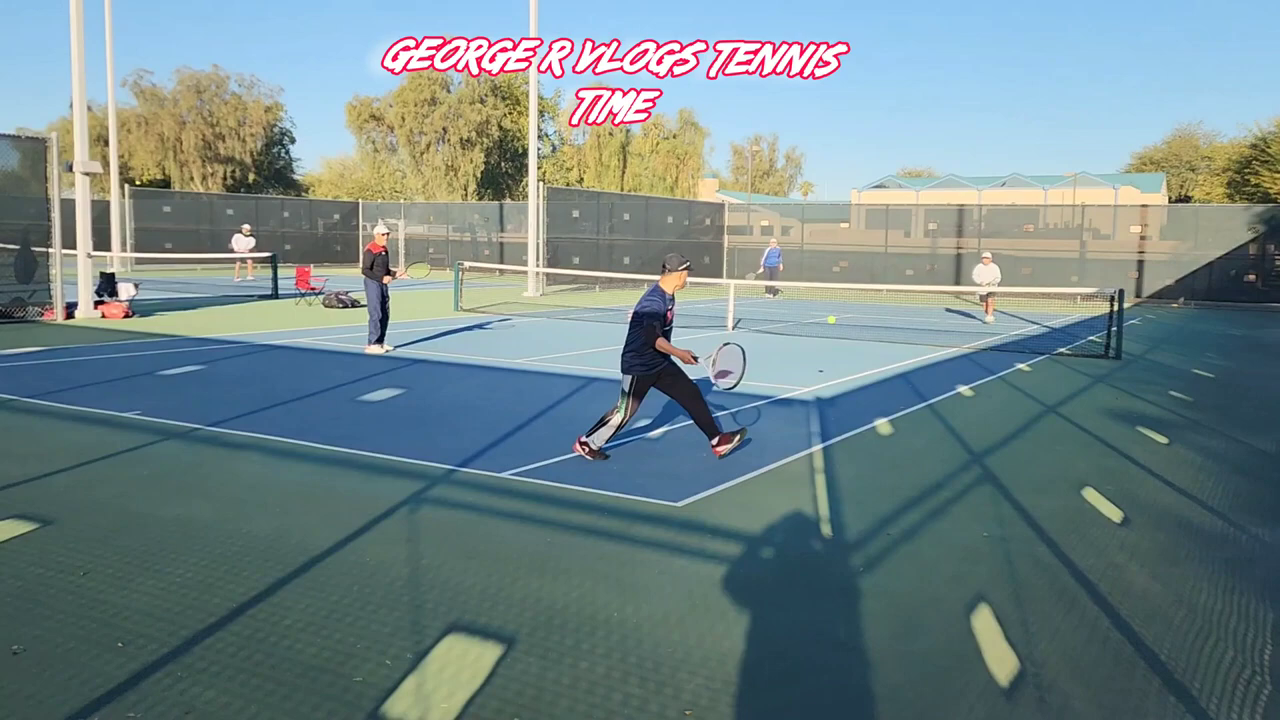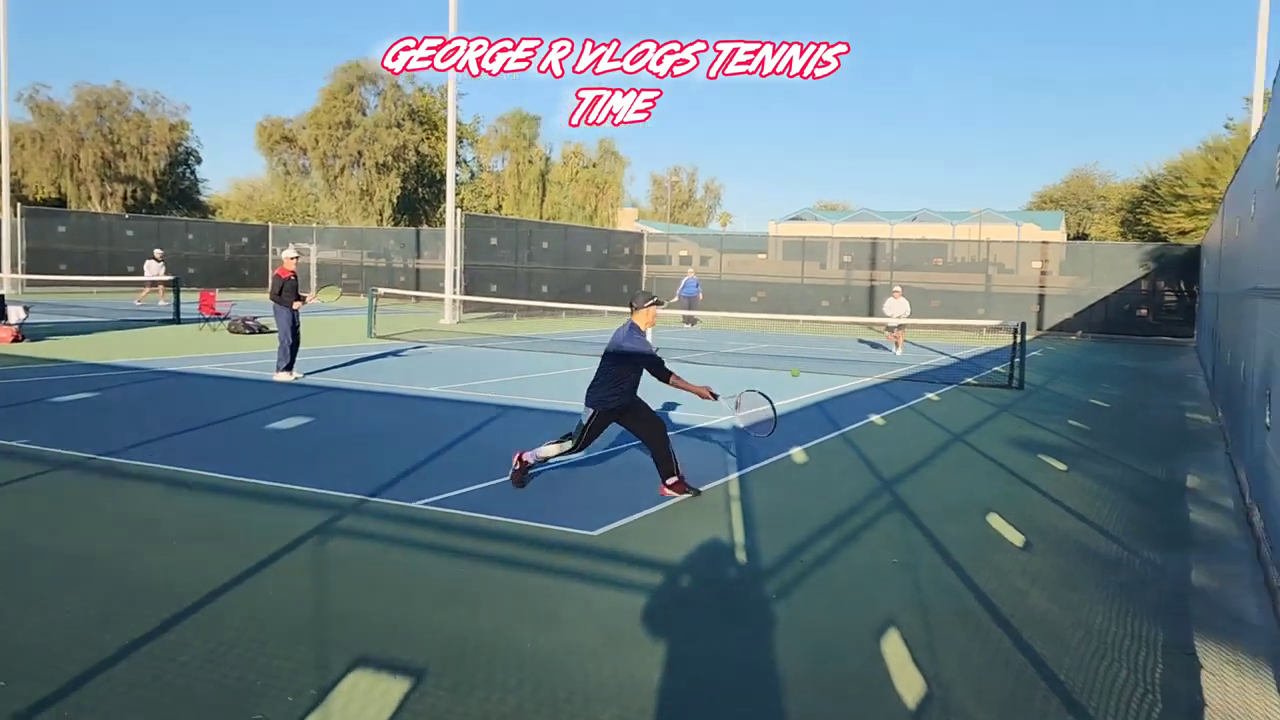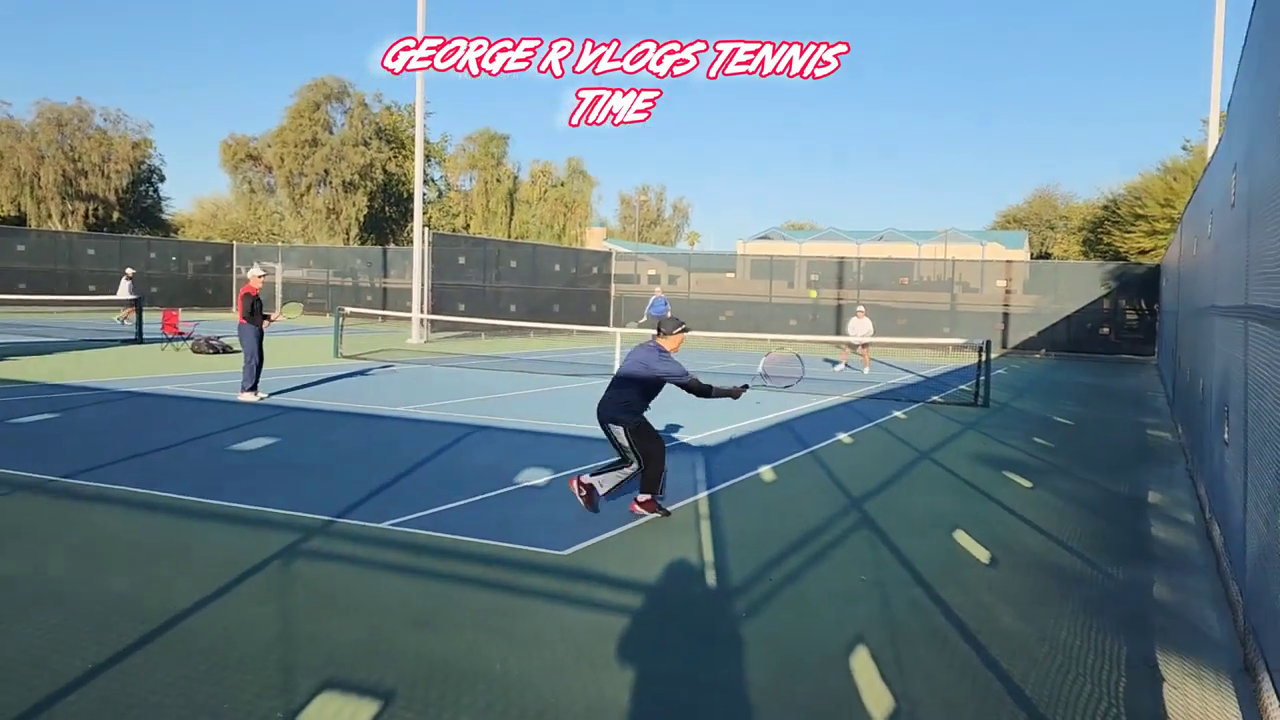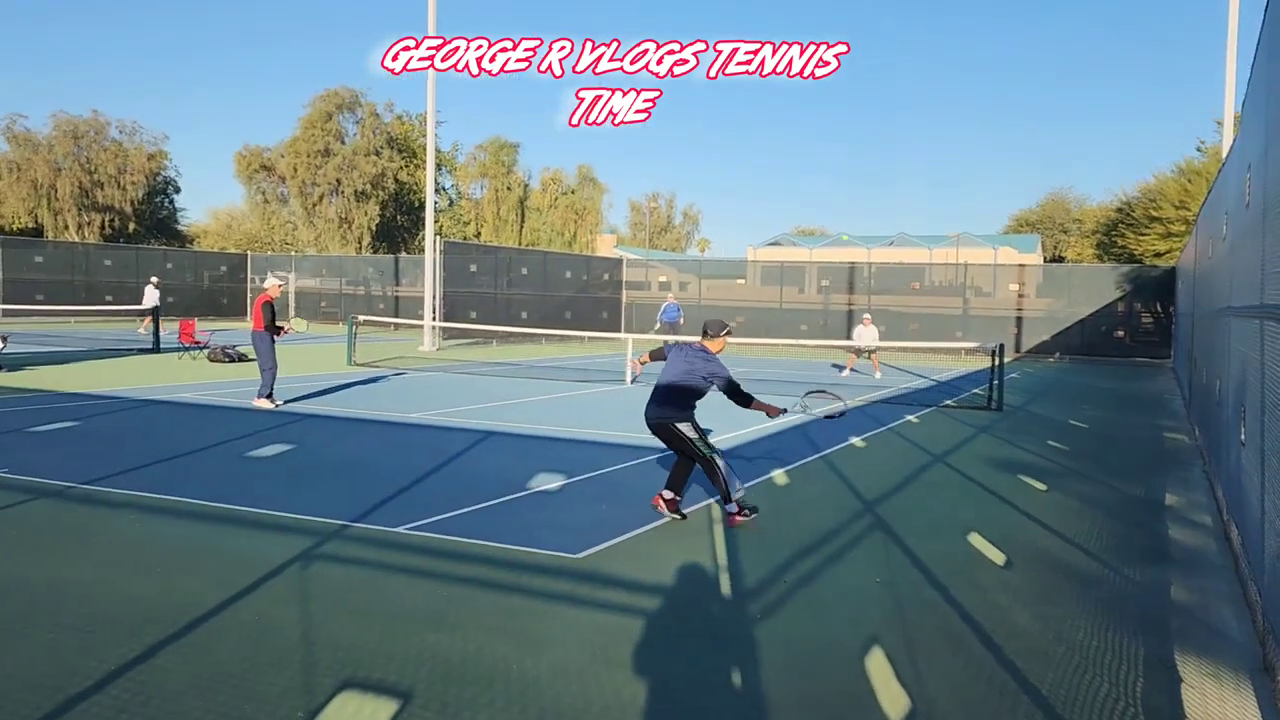
dt=0.2s
person 1, frame 1
left shoulder: (666, 296)
right shoulder: (653, 301)
right elbow: (654, 338)
right wrist: (680, 354)
left hip: (660, 364)
right hip: (638, 366)
left knee: (690, 393)
right knee: (625, 412)
left ankle: (719, 440)
right ankle: (587, 443)
person 1, frame 2
left shoulder: (629, 332)
right shoulder: (634, 340)
right elbow: (662, 373)
right wrist: (695, 389)
left hip: (624, 399)
right hip: (602, 402)
left knee: (656, 429)
right knee: (575, 443)
left ankle: (671, 483)
right ankle: (524, 460)
person 1, frame 3
left shoulder: (642, 350)
right shoulder: (666, 364)
right elbow: (698, 389)
right wrist: (730, 392)
left hip: (622, 412)
right hip: (615, 415)
left knee: (657, 447)
right knee: (634, 462)
left ankle: (644, 499)
right ankle: (586, 483)
person 1, frame 4
left shoulder: (679, 349)
right shoulder: (713, 365)
left elbow: (655, 354)
right elbow: (739, 397)
left wrist: (640, 361)
right wrist: (769, 409)
left hip: (654, 417)
right hip: (674, 418)
left knee: (688, 455)
right knee: (710, 459)
left ankle: (667, 498)
right ankle: (735, 509)
